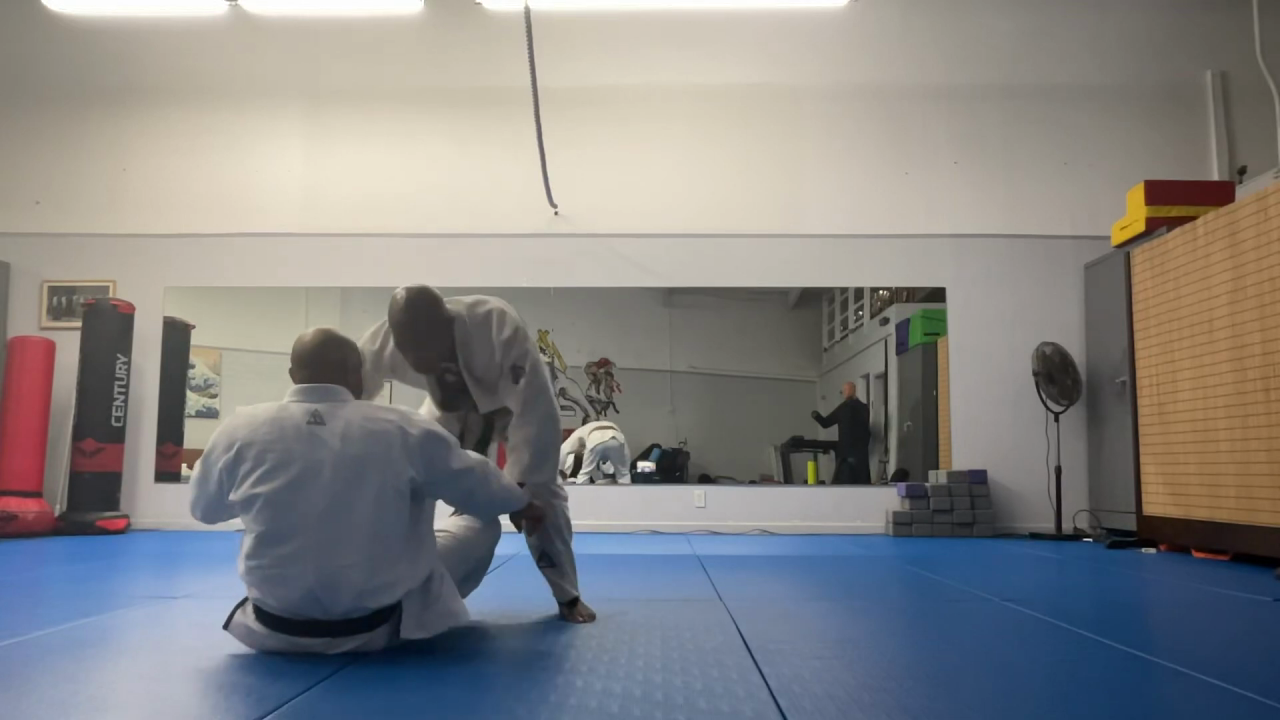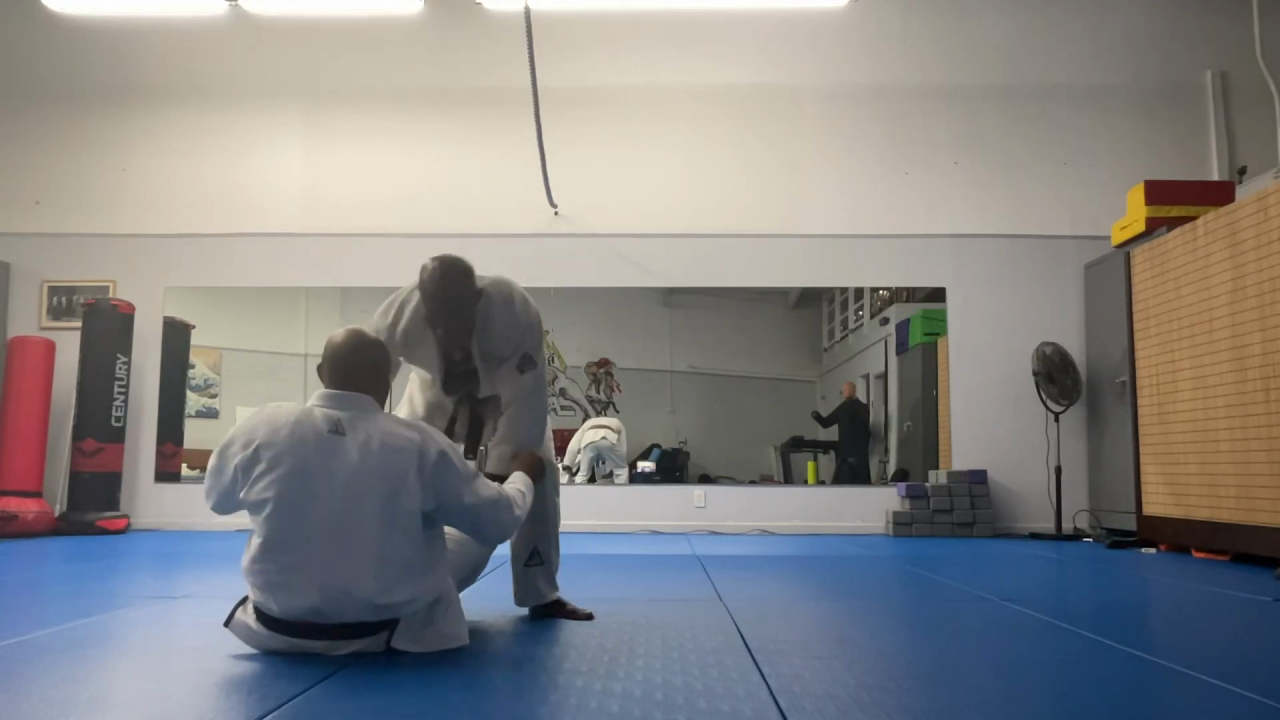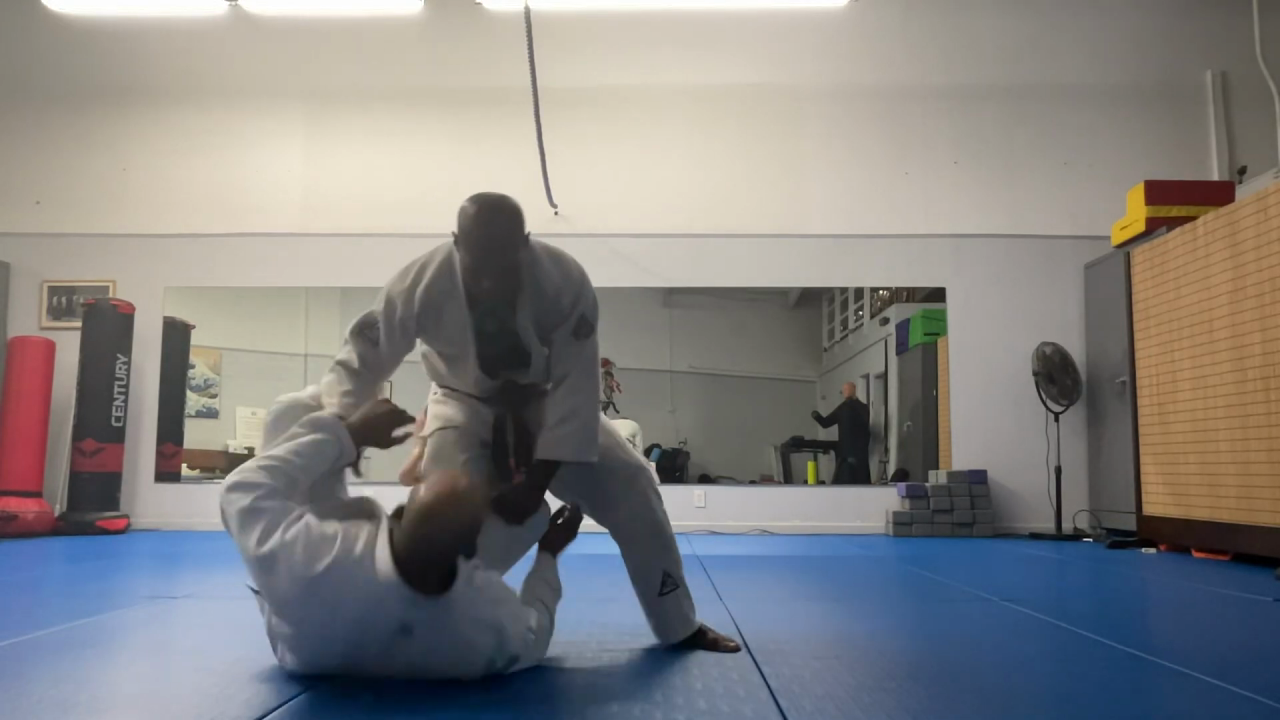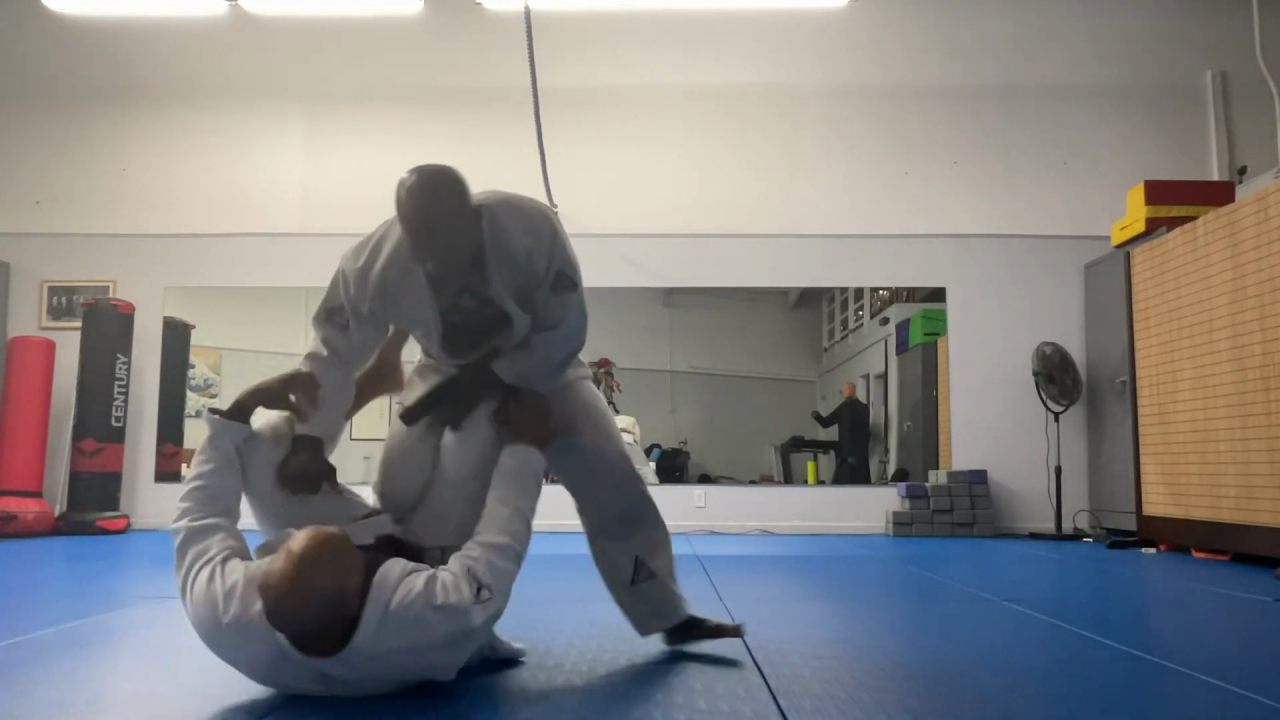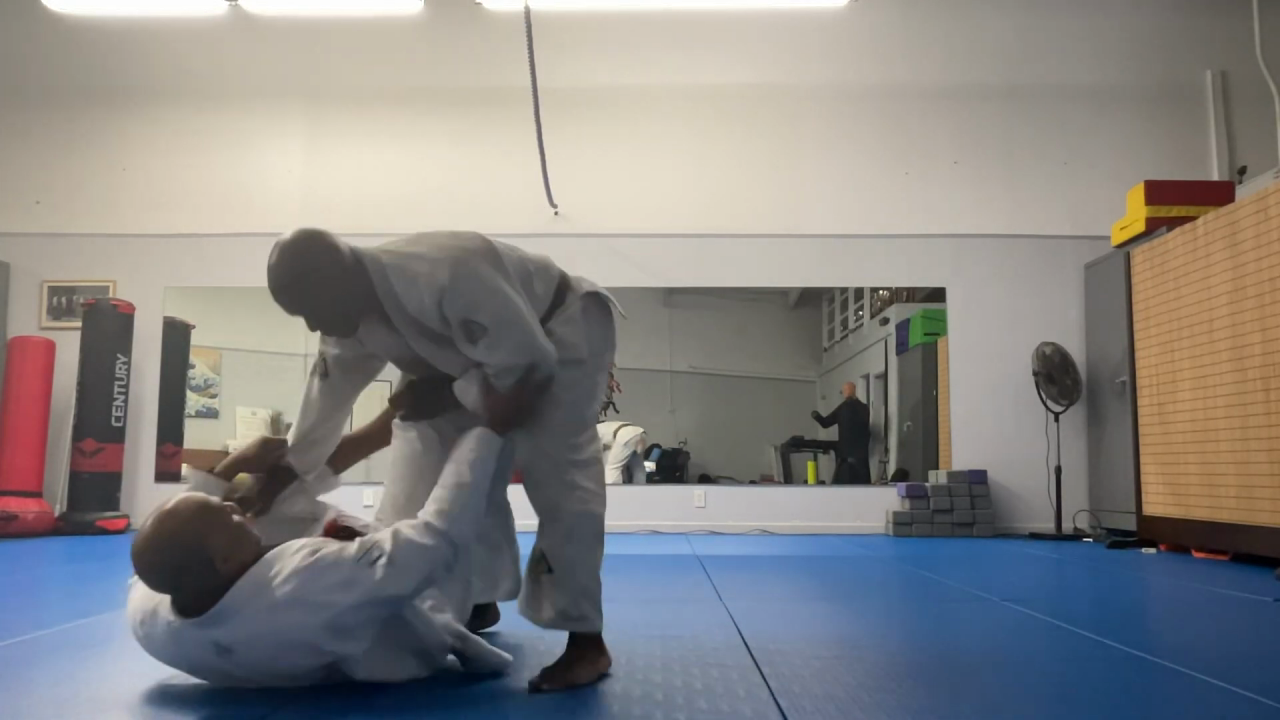
dt=1s
person 1, frame 1
left shoulder: (498, 327)
right shoulder: (382, 343)
left elbow: (537, 413)
left wrist: (513, 487)
left hip: (514, 401)
right hip: (450, 410)
left knee: (542, 487)
left ankle: (566, 593)
person 1, frame 2
left shoulder: (516, 311)
right shoulder: (398, 315)
left elbow: (525, 406)
left wrist: (492, 483)
left hip: (504, 392)
right hip: (435, 394)
left ankle: (540, 595)
person 1, frame 3
left shoulder: (564, 279)
right shoulder: (419, 285)
left elbow: (576, 384)
right elbow: (361, 361)
left wrist: (537, 481)
left hip: (543, 402)
right hip: (465, 404)
left knee: (628, 486)
left ankle: (681, 625)
person 1, frame 4
left shoulder: (529, 228)
right shoulder: (371, 264)
left elbow: (563, 333)
right elbow: (333, 354)
left wrist: (481, 385)
right wrist: (307, 444)
left hip: (542, 363)
right hip: (449, 373)
left knee: (607, 474)
right knee: (406, 488)
left ankle: (669, 616)
person 1, frame 5
left shoulder: (439, 274)
right shoulder: (353, 322)
left elbow: (528, 364)
right elbow: (327, 395)
left wrist: (451, 397)
right wrist: (286, 473)
left hip: (560, 327)
right hip: (492, 360)
left knee: (557, 467)
left ankle: (586, 639)
right ankle: (482, 599)
person 2, frame 1
left shoulder: (242, 430)
right shoulder: (403, 430)
left elbow: (205, 508)
right elbow: (479, 486)
right wrist: (522, 504)
left hip: (278, 629)
right hip: (379, 625)
right knee: (482, 521)
person 2, frame 2
left shoulder: (261, 428)
right shoulder: (421, 446)
left elbow: (219, 498)
right elbow: (496, 521)
right wrist: (523, 477)
left hip: (282, 630)
right hip: (389, 632)
right knee: (473, 539)
person 2, frame 3
left shoulder: (312, 560)
right shoulder: (495, 617)
left elbow: (246, 491)
right elbow: (527, 640)
left wrist: (345, 432)
right wrist: (546, 555)
person 2, frame 4
left shoulder: (222, 612)
right shoulder: (432, 620)
left elbow: (199, 516)
right elbow: (493, 556)
left wrist: (241, 407)
right wrist: (525, 447)
left knee: (268, 448)
person 2, frame 5
left shoulder: (147, 616)
right shoulder: (310, 583)
left elbow: (170, 550)
right elbow: (432, 541)
left wrist: (223, 475)
right wrist: (493, 430)
right hip: (405, 641)
